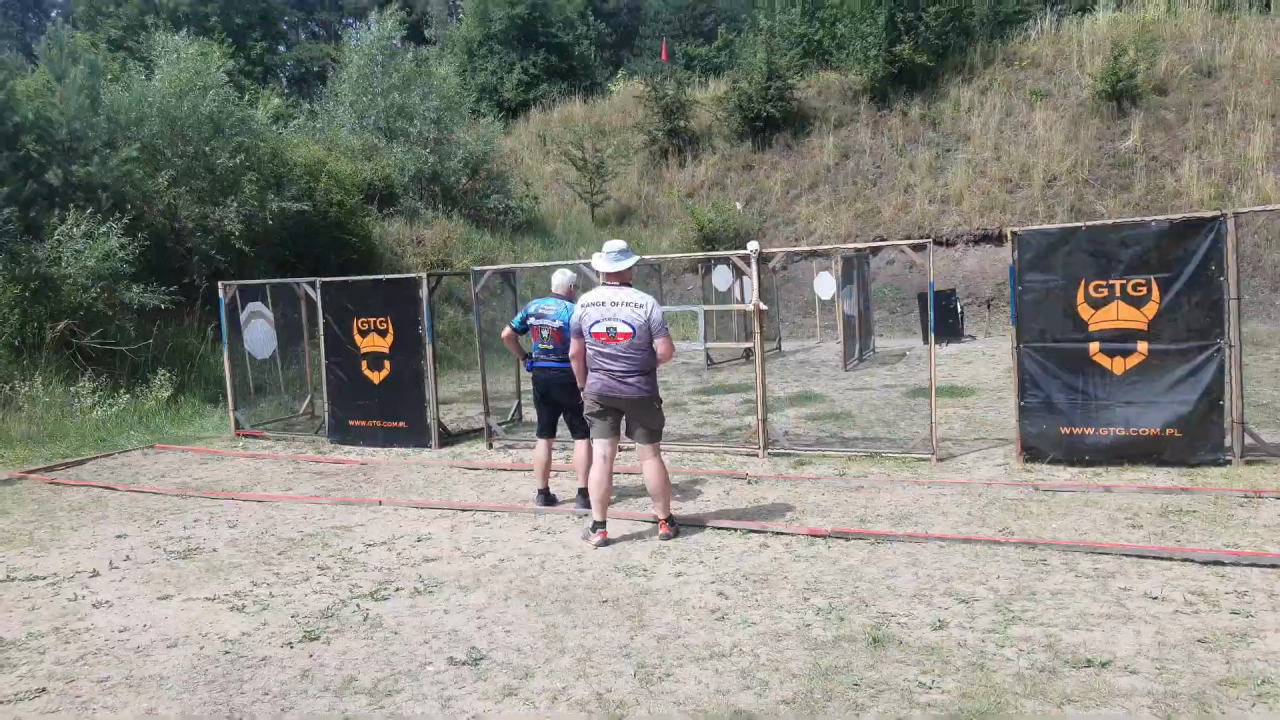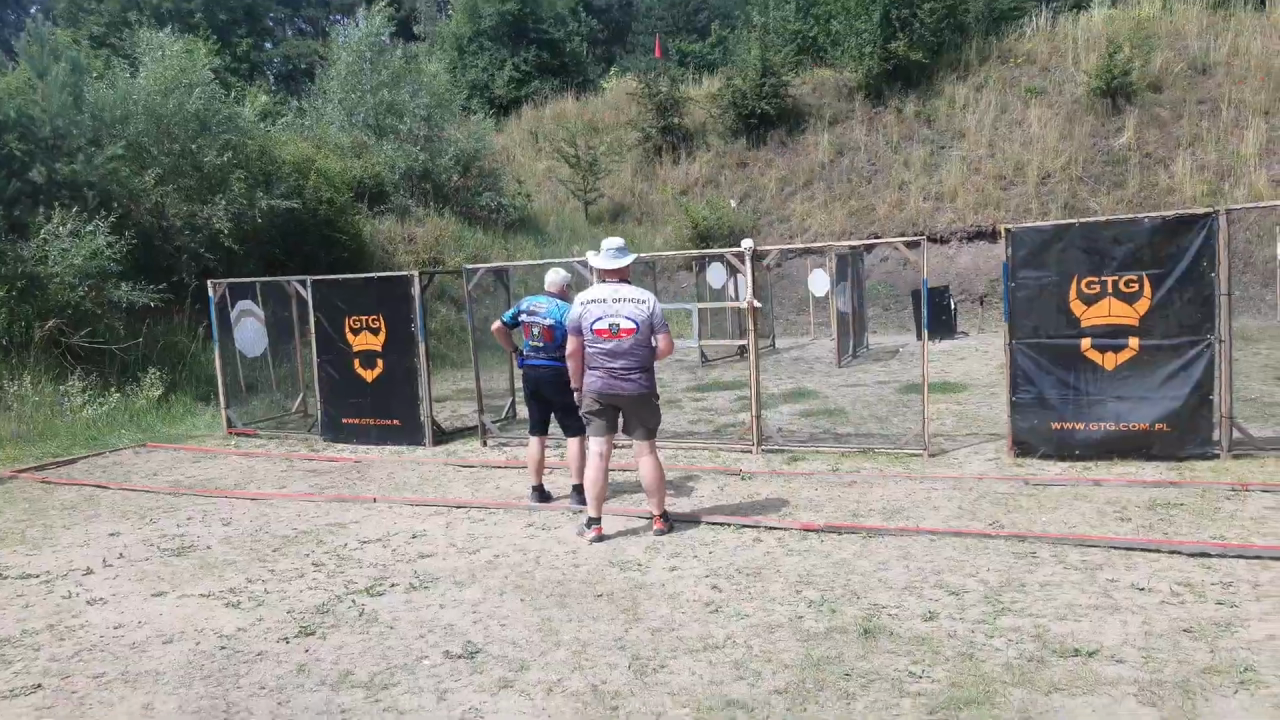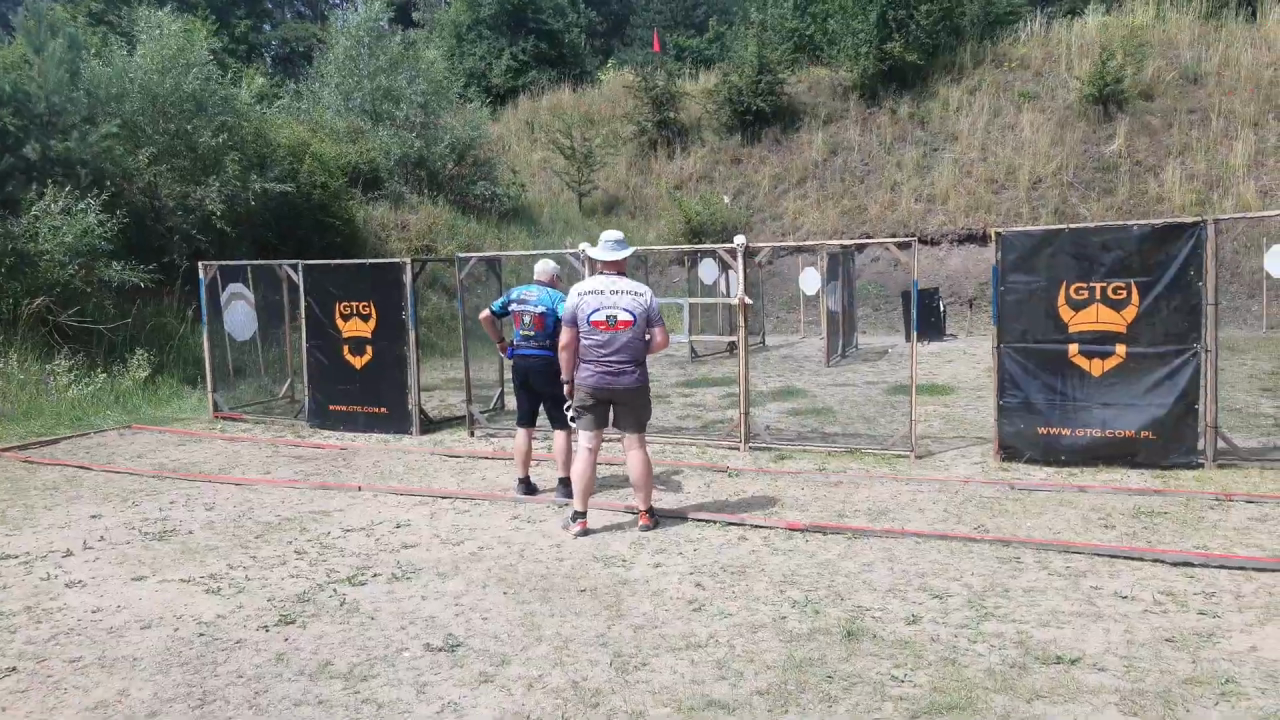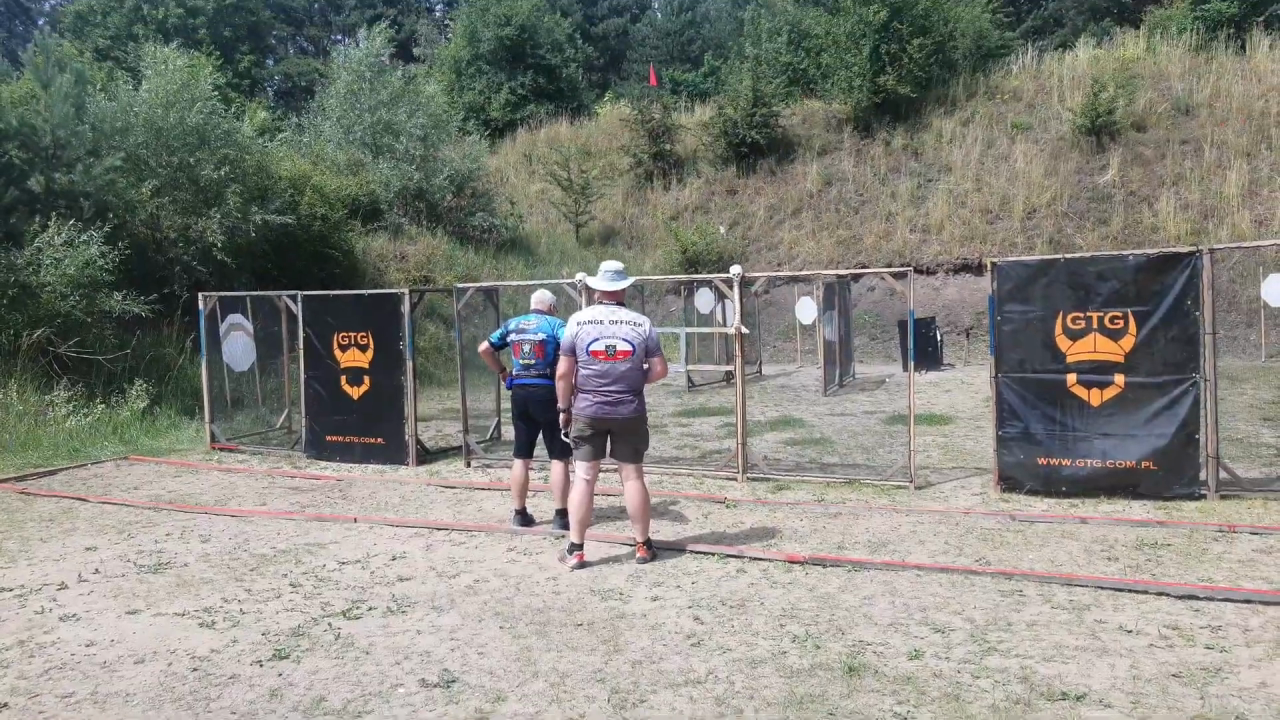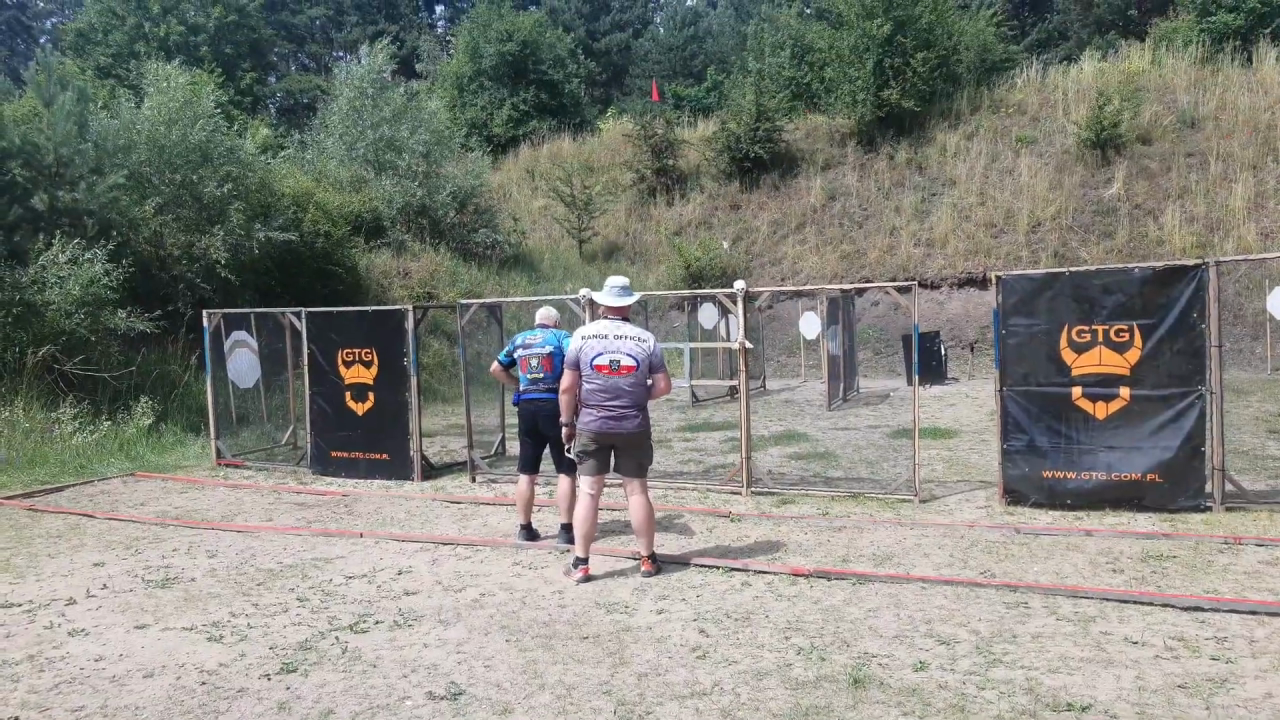
dt=0.3s
person 1, frame 1
left shoulder: (585, 303)
right shoulder: (645, 303)
left elbow: (575, 353)
right elbow: (665, 352)
left wrist: (584, 385)
right wrist: (647, 361)
left hip: (600, 391)
right hip: (640, 391)
left knee: (602, 457)
right knee: (650, 455)
left ankle: (598, 528)
right ankle: (665, 522)
person 1, frame 2
left shoulder: (583, 301)
right shoulder: (646, 299)
left elbow: (573, 352)
right elbow: (665, 347)
left wrist: (577, 386)
left hip: (597, 387)
right hip: (639, 388)
left knee: (597, 453)
right knee: (646, 452)
left ankle: (593, 524)
right ankle: (659, 518)
person 1, frame 3
left shoulder: (579, 291)
right shoulder: (643, 293)
left elbow: (566, 344)
right elbow: (661, 341)
left wrist: (567, 379)
left hip: (590, 381)
right hip: (631, 382)
left knee: (586, 447)
right knee: (635, 446)
left ankle: (578, 518)
right ankle: (645, 514)
person 1, frame 4
left shoulder: (578, 320)
right shoulder: (641, 323)
left elbow: (563, 373)
right elbow: (660, 370)
left wrist: (564, 408)
left hip: (587, 411)
right hip: (629, 412)
left knee: (584, 477)
right knee: (632, 476)
left ankle: (575, 549)
right ankle: (643, 546)
person 1, frame 5
left shoulder: (583, 335)
right shoulder: (646, 339)
left elbow: (567, 387)
right elbow: (663, 386)
left wrist: (566, 422)
left hip: (592, 425)
right hip: (633, 426)
left knee: (588, 492)
right knee: (637, 491)
left ankle: (580, 564)
right ankle: (648, 559)
person 2, frame 1
left shoulder: (532, 307)
right shoulder: (572, 310)
left elbow: (507, 335)
left wrist: (525, 357)
left hip: (540, 376)
right hip: (567, 377)
left knee: (544, 437)
right knee: (582, 436)
left ankle: (542, 494)
right ankle: (583, 494)
person 2, frame 2
left shoulder: (524, 304)
right shoulder: (564, 309)
left elbow: (497, 328)
left wrist: (515, 350)
left hip: (530, 373)
right hip: (556, 374)
left knee: (536, 434)
right knee: (575, 434)
left ankle: (537, 490)
right ankle: (578, 492)
person 2, frame 3
left shoulder: (514, 294)
right shoulder: (556, 297)
left elbow: (485, 316)
left wrist: (499, 341)
left hip: (520, 364)
right hip: (547, 364)
left knee: (524, 425)
right knee: (561, 426)
left ankle: (523, 482)
right ankle: (564, 485)
person 2, frame 4
left shoulder: (512, 324)
right shoulder: (554, 324)
left elbow: (484, 349)
left wrist: (501, 371)
left hip: (520, 393)
right hip: (547, 393)
left knee: (521, 457)
right knee: (559, 457)
left ankle: (519, 514)
right ankle: (561, 516)
person 2, frame 5
left shoulder: (518, 340)
right shoulder: (560, 336)
left elbow: (496, 369)
left hip: (526, 407)
right hip: (554, 407)
left knee: (526, 472)
right knee: (566, 471)
left ankle: (525, 528)
right ankle: (566, 530)
